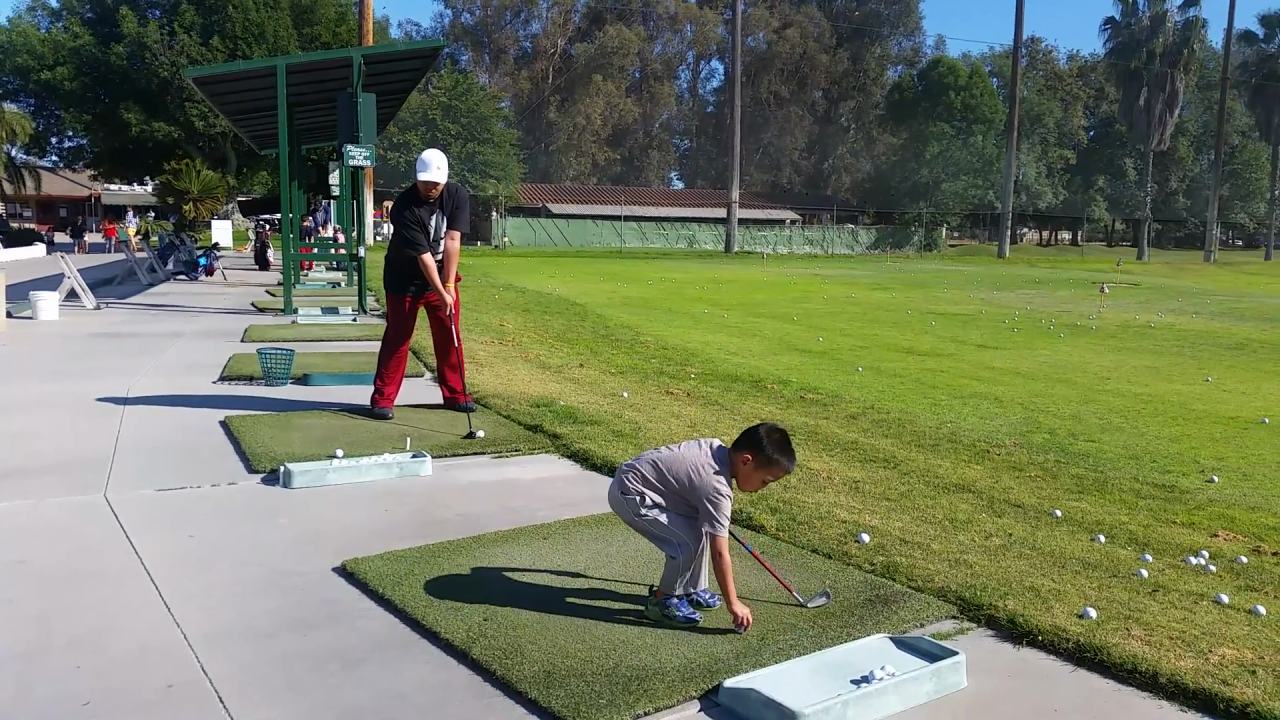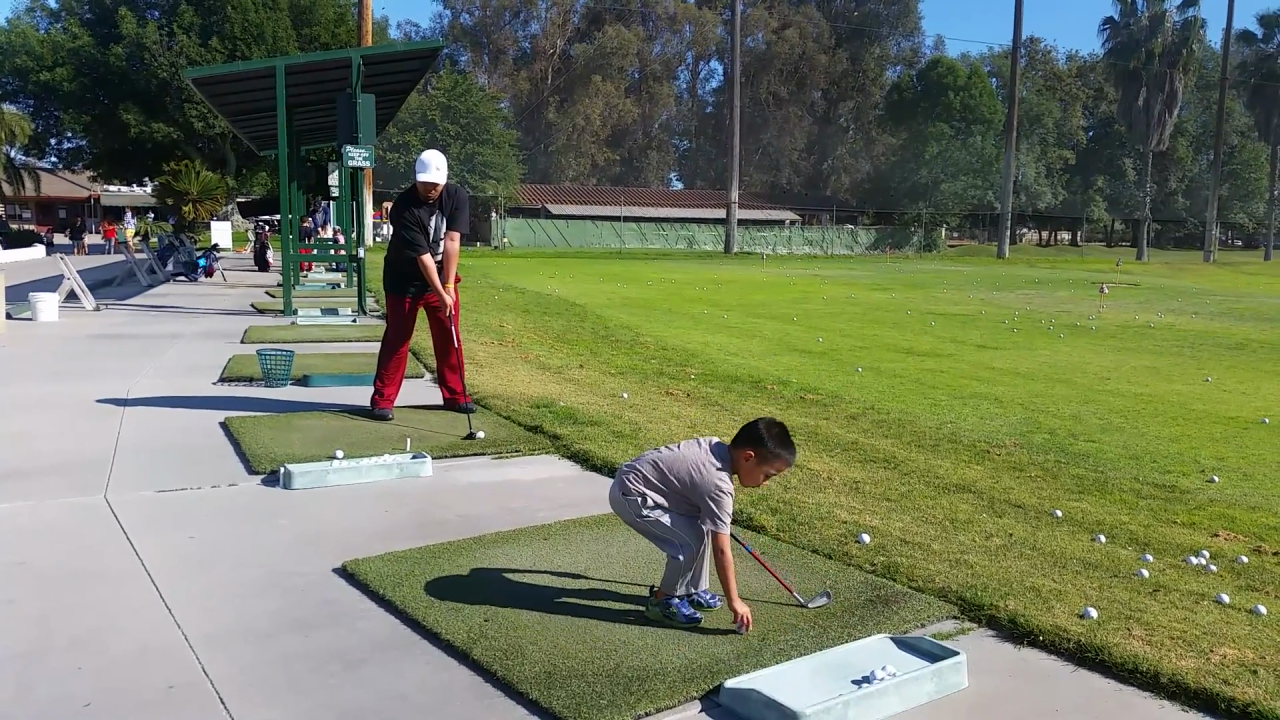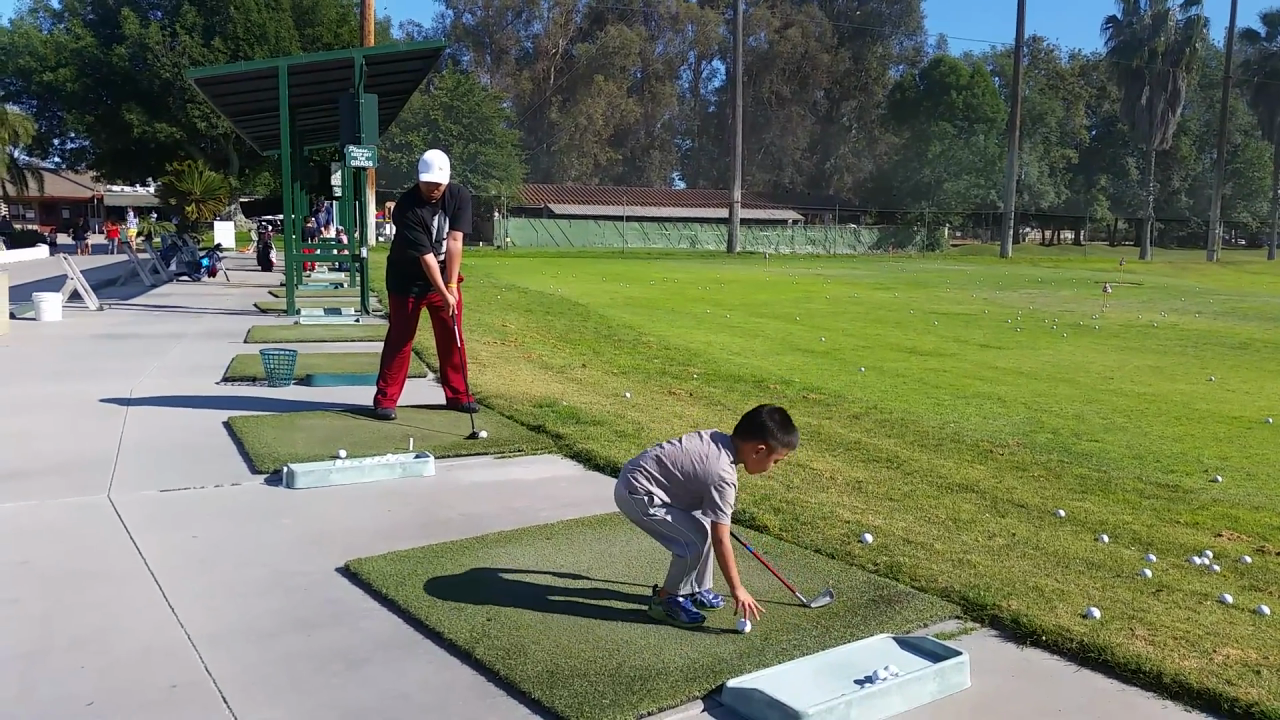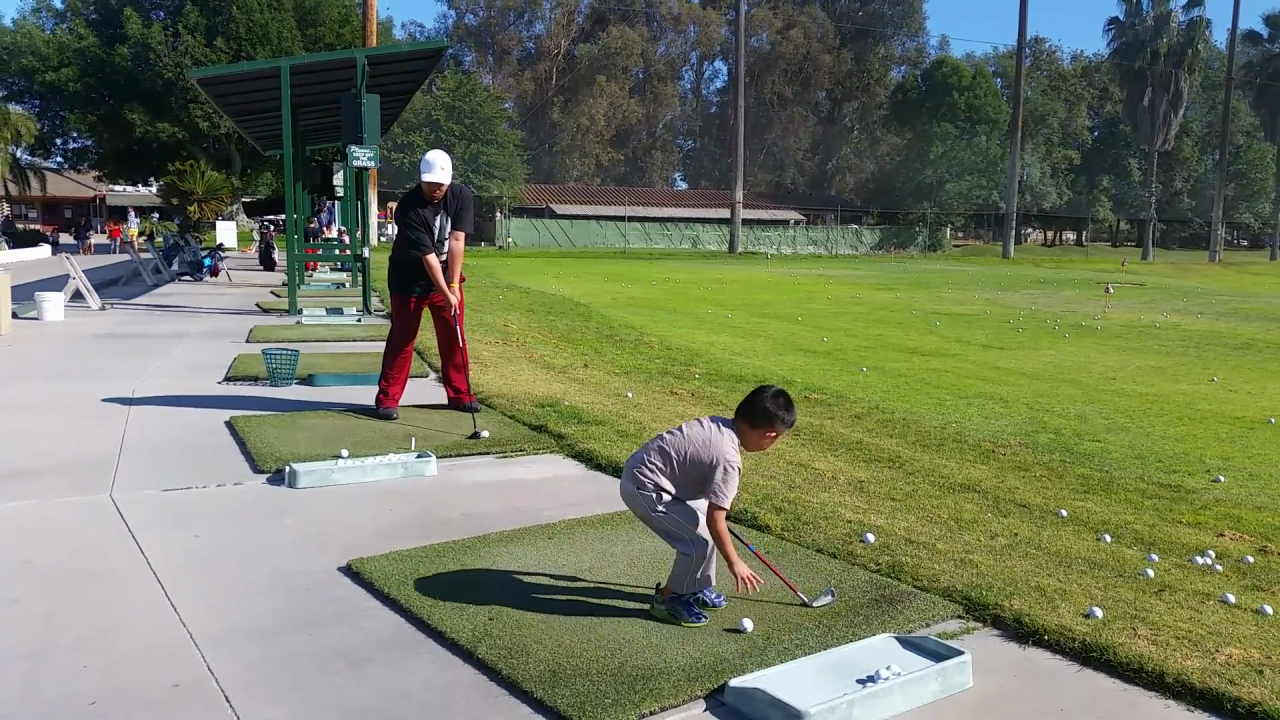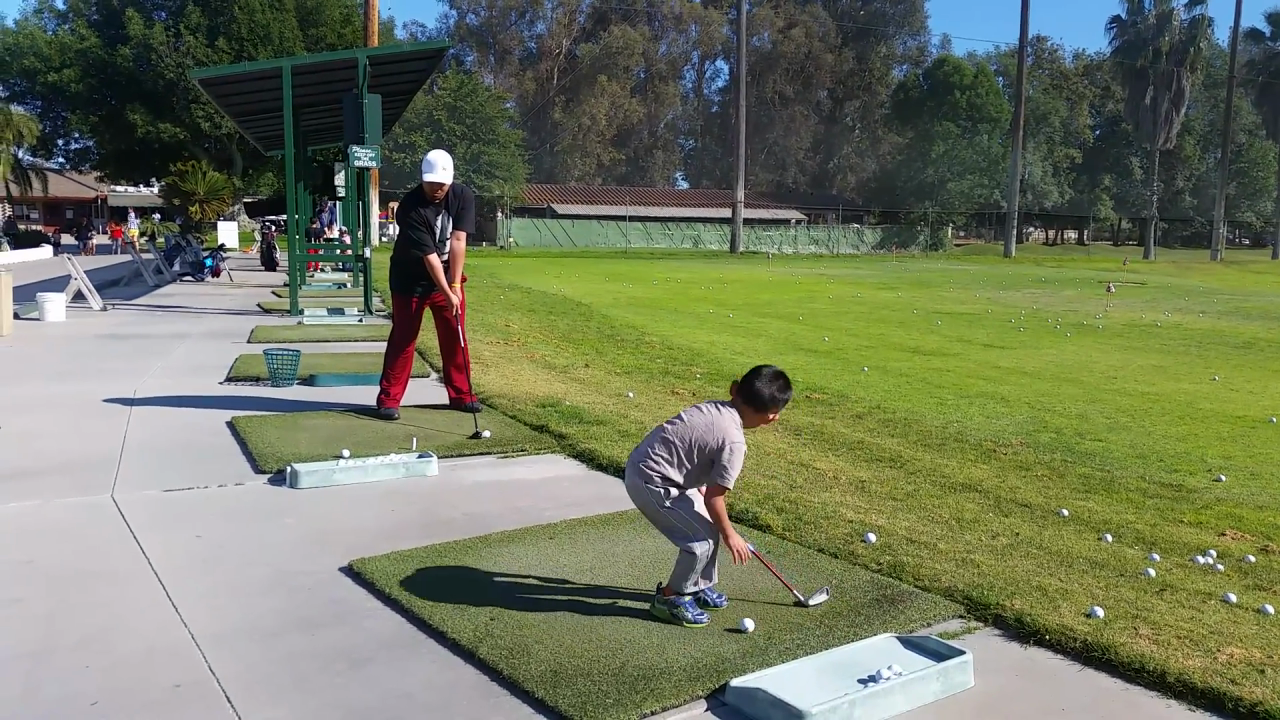
dt=0.1s
person 1, frame 1
left shoulder: (458, 195)
right shoulder: (404, 207)
left elbow: (452, 241)
right elbow: (422, 254)
left wrist: (449, 285)
right wrist: (440, 292)
left hip: (443, 276)
right hip: (404, 280)
left knee: (449, 335)
right knee: (397, 338)
left ankle: (454, 393)
right ankle: (382, 398)
person 1, frame 2
left shoulder: (457, 196)
right shoulder: (403, 208)
left elbow: (451, 241)
right elbow: (422, 255)
left wrist: (449, 285)
right wrist: (440, 293)
left hip: (442, 277)
right hip: (404, 281)
left knee: (449, 336)
right knee: (397, 339)
left ankle: (454, 394)
right ankle: (382, 399)
person 1, frame 3
left shoulder: (460, 196)
right shoulder: (406, 208)
left elbow: (454, 241)
right elbow: (425, 255)
left wrist: (452, 285)
right wrist: (443, 293)
left hip: (445, 276)
right hip: (407, 280)
left knee: (452, 336)
right knee: (400, 338)
left ankle: (457, 394)
right ankle: (385, 399)
person 1, frame 4
left shoulder: (462, 196)
right shoulder: (408, 208)
left elbow: (456, 242)
right elbow: (426, 255)
left wrist: (454, 285)
right wrist: (445, 293)
left hip: (447, 277)
right hip: (409, 280)
left knee: (454, 336)
right knee: (402, 338)
left ankle: (459, 394)
right ankle: (387, 398)
person 1, frame 5
left shoulder: (463, 196)
right shoulder: (409, 208)
left elbow: (458, 241)
right elbow: (428, 255)
left wrist: (455, 285)
right wrist: (446, 293)
left hip: (449, 277)
right hip: (410, 281)
left knee: (455, 336)
right knee: (403, 338)
left ankle: (460, 394)
right ankle: (389, 398)
person 2, frame 1
left shoulder: (718, 448)
right shoulder: (717, 489)
right elbow: (720, 553)
right wrist: (733, 603)
left hip: (641, 480)
right hip: (630, 493)
left knee: (700, 528)
right knee: (688, 542)
left ankle: (691, 588)
right ankle: (663, 600)
person 2, frame 2
left shoulder: (716, 446)
right shoulder: (719, 486)
right elbow: (722, 550)
right wrist: (734, 602)
left hip: (638, 479)
right hip: (630, 495)
left knee: (702, 530)
right knee: (691, 542)
left ankle: (692, 590)
right ankle: (664, 600)
person 2, frame 3
left shoulder: (718, 438)
right shoulder: (723, 477)
right elbow: (721, 540)
right wrist: (737, 589)
left hip: (645, 477)
right hip: (636, 492)
left knee: (704, 527)
right knee: (695, 540)
left ankle: (695, 589)
right ankle: (667, 599)
person 2, frame 4
left shoulder: (716, 424)
right shoulder: (728, 460)
right elbow: (715, 519)
right wrist: (735, 564)
left hip: (642, 470)
right hip: (643, 489)
left knee: (703, 530)
right knee: (699, 540)
left ankle: (697, 589)
right ankle: (669, 600)
person 2, frame 5
left shoulder: (712, 407)
right shoulder: (733, 442)
right elbow: (715, 498)
left wrist: (699, 486)
right wrist: (731, 536)
left hip: (644, 464)
right hip: (651, 482)
left knee: (708, 526)
right knee: (702, 536)
left ankle: (698, 587)
right ankle: (670, 598)
